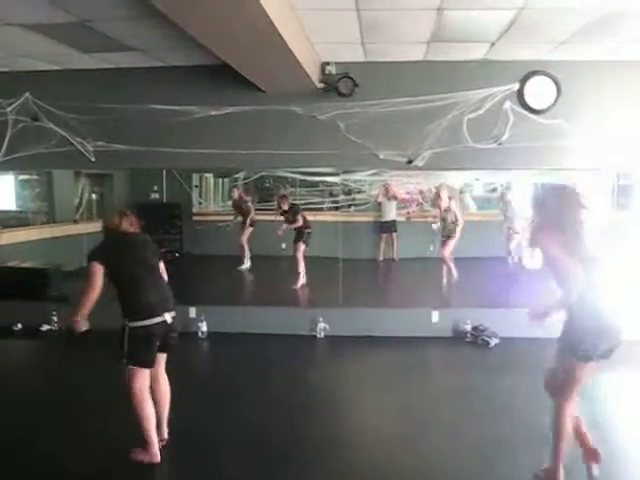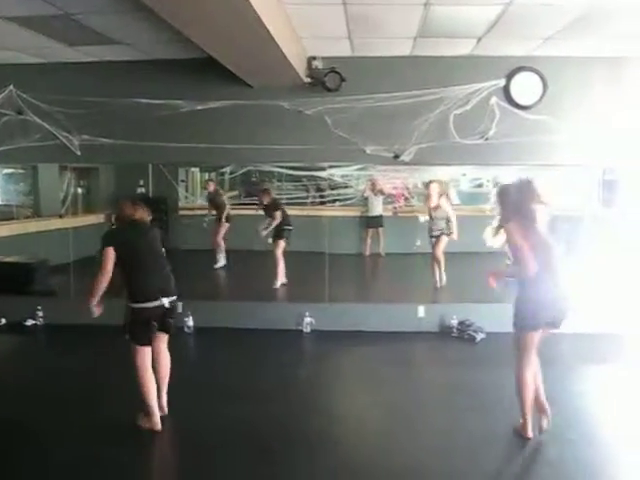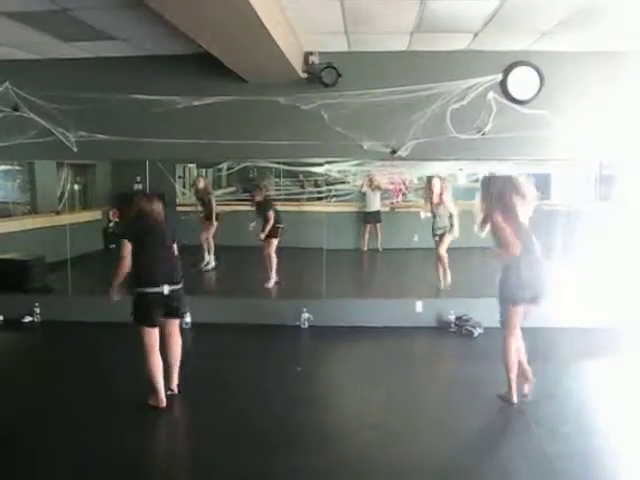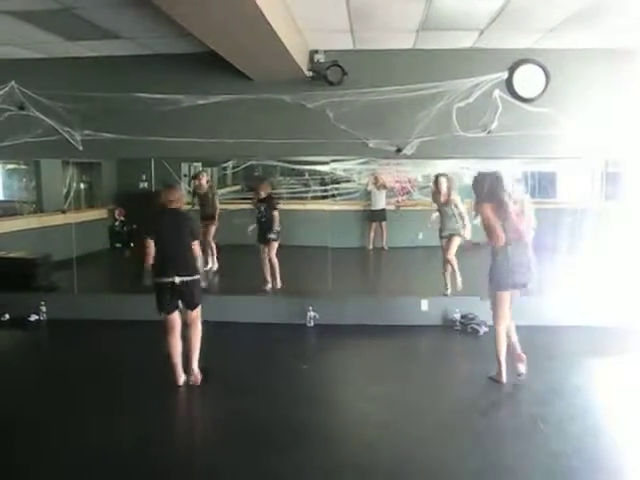
dt=0.5s
person 1, frame 1
left shoulder: (549, 239)
right shoulder: (573, 238)
left elbow: (574, 280)
right elbow: (577, 277)
left wrist: (548, 310)
left hip: (585, 325)
right hip: (601, 325)
left knee: (565, 400)
right knee: (556, 384)
right ankle: (588, 450)
person 1, frame 2
left shoulder: (513, 225)
right shoulder: (535, 223)
left elbow: (529, 268)
right elbow: (546, 262)
left wrist: (503, 274)
left hip: (534, 297)
right hip: (554, 296)
left knee: (524, 362)
right knee: (531, 357)
left ankle: (528, 426)
right ankle: (542, 408)
person 1, frame 3
left shoulder: (496, 214)
right shoulder: (517, 209)
left elbow: (514, 248)
left hip: (517, 275)
right hip: (536, 275)
left knee: (510, 335)
right knee: (513, 328)
left ankle: (512, 391)
right ankle: (526, 376)
person 1, frame 4
left shoulder: (485, 207)
right shoulder: (508, 205)
left elbow: (500, 237)
right elbow: (525, 235)
left hip: (505, 264)
right hip: (523, 263)
left knee: (500, 321)
right knee: (505, 316)
left ankle: (502, 373)
right ankle: (518, 354)
person 2, frame 1
left shoulder: (101, 251)
right shoulder: (145, 241)
left elbow: (94, 288)
left wrist: (80, 316)
left hip: (141, 320)
right hip: (167, 312)
left knee: (139, 387)
right knee: (159, 372)
left ankle: (152, 450)
right ankle: (163, 429)
person 2, frame 2
left shoulder: (113, 235)
right shoulder: (151, 231)
left elbow: (105, 272)
left wrist: (94, 299)
left hip: (142, 301)
right hip: (168, 295)
left knee: (142, 361)
right knee: (160, 347)
left ankle: (154, 418)
right ankle: (162, 403)
person 2, frame 3
left shoulder: (133, 225)
right shoulder: (163, 227)
left elbow: (126, 262)
left wrist: (117, 286)
left hip: (148, 289)
right hip: (174, 285)
left knee: (151, 345)
right knee: (173, 332)
left ankle: (160, 396)
right ankle: (173, 383)
person 2, frame 4
left shoulder: (155, 221)
right shoulder: (186, 219)
left elbow: (150, 256)
right elbow: (197, 253)
left wrist: (148, 275)
right wrist: (199, 272)
left hip: (163, 280)
right hip: (188, 277)
left knee: (173, 329)
right knee: (194, 321)
left ankle: (179, 375)
right ankle: (194, 368)
